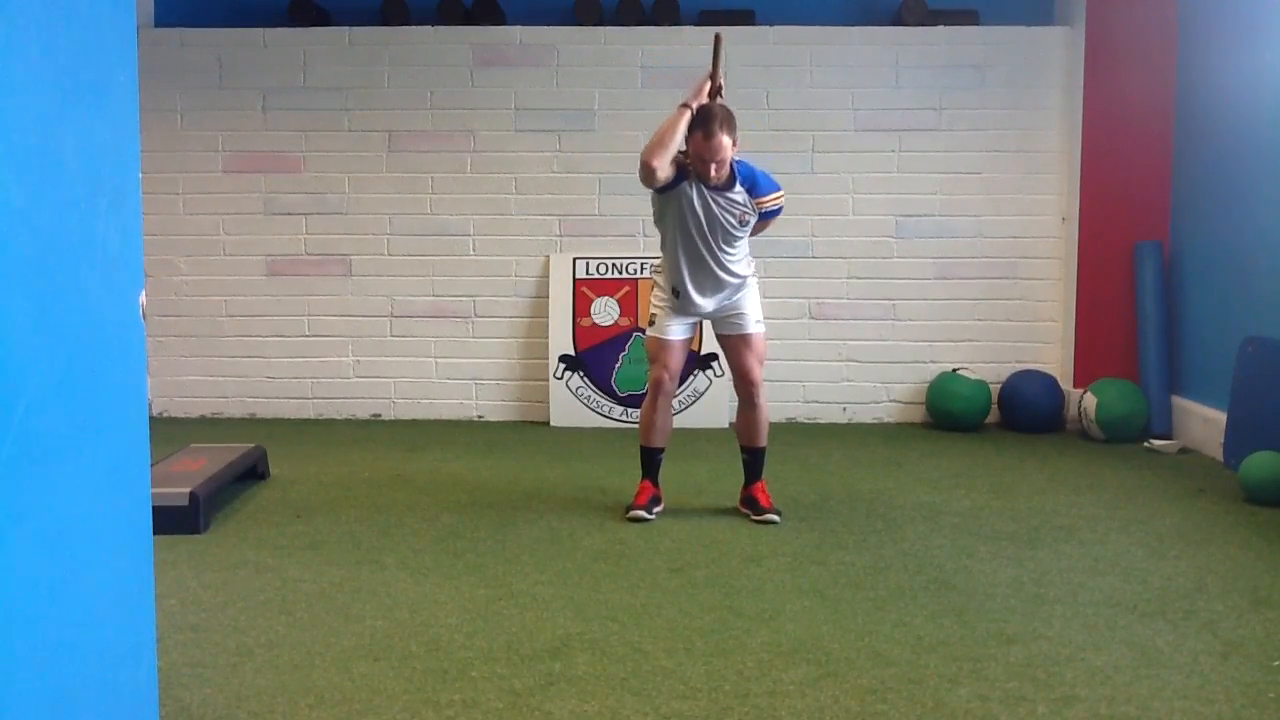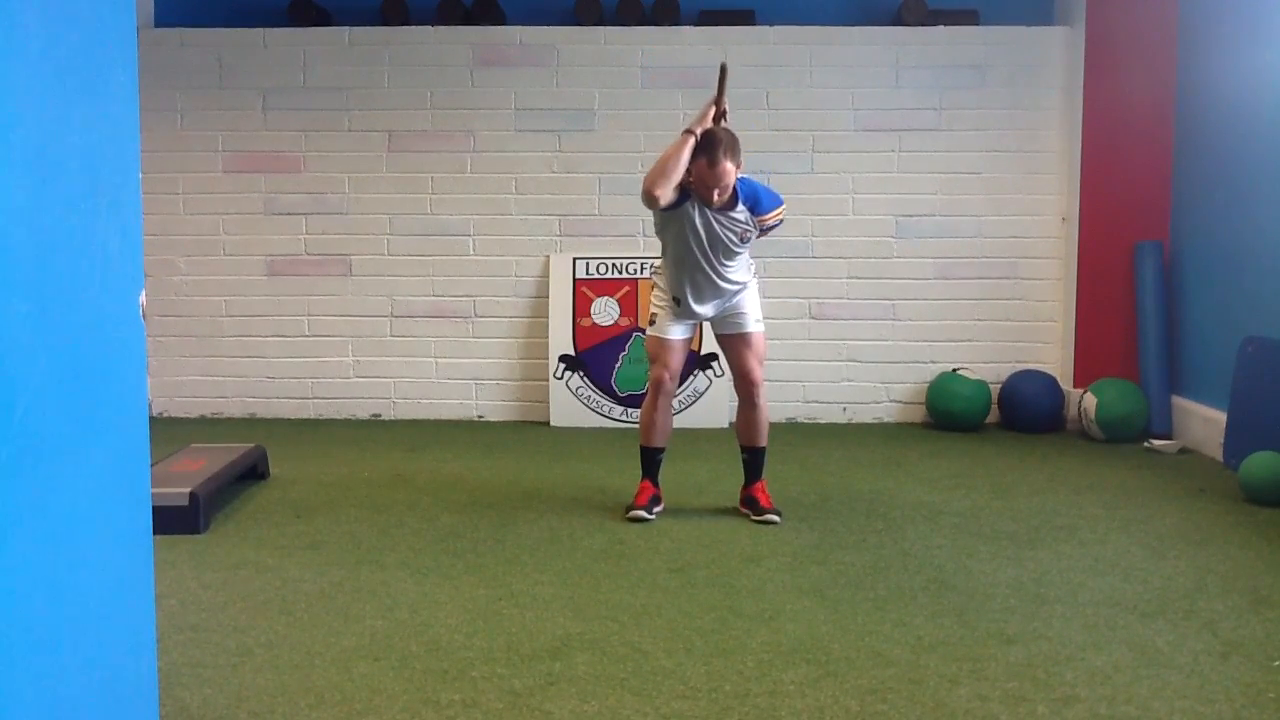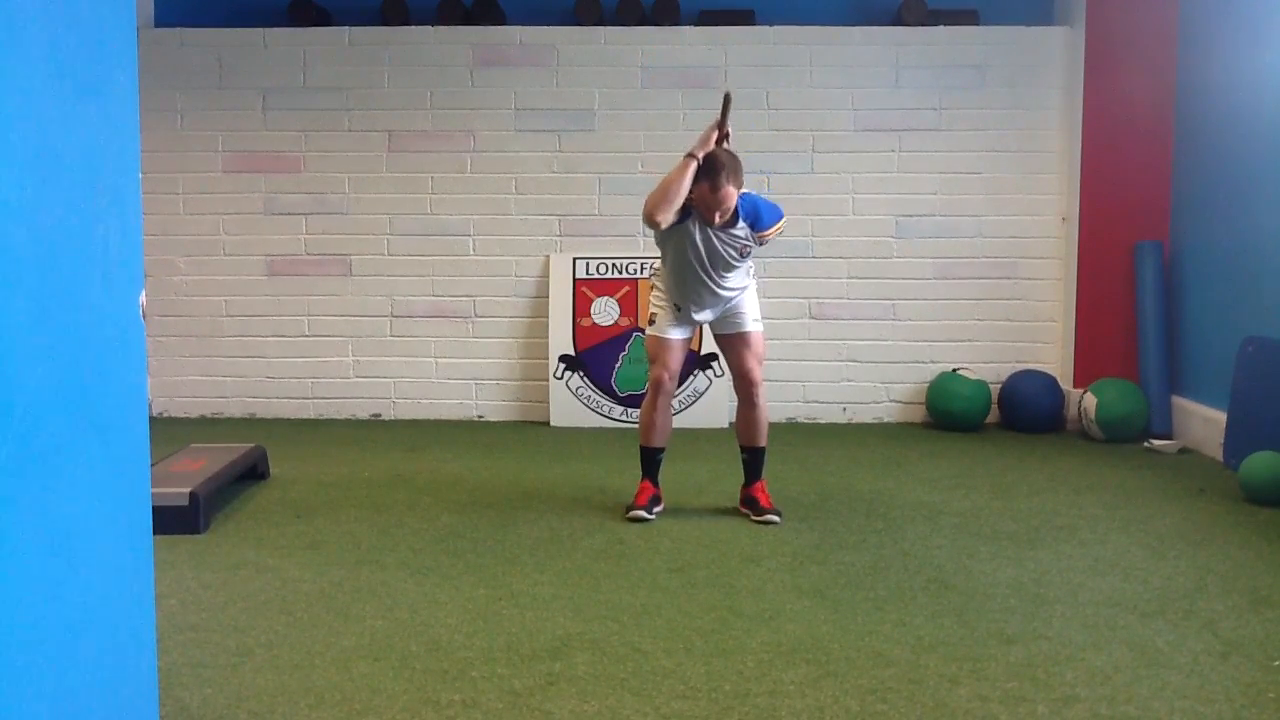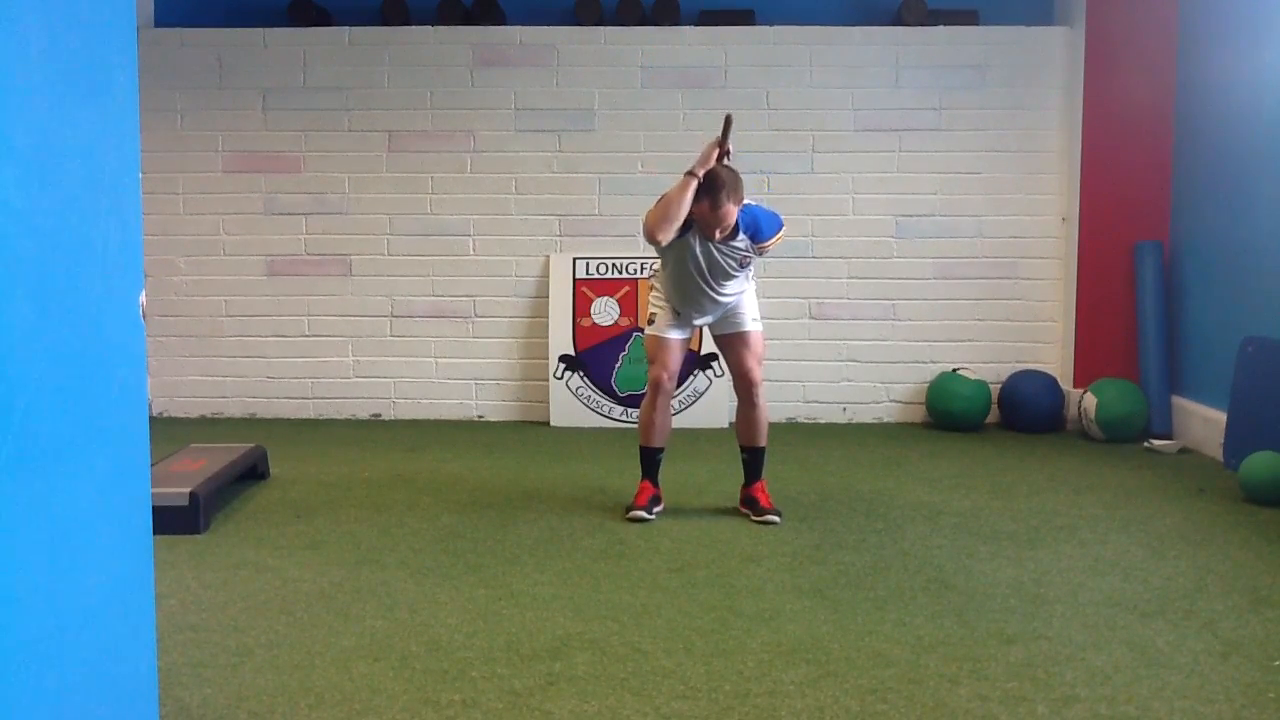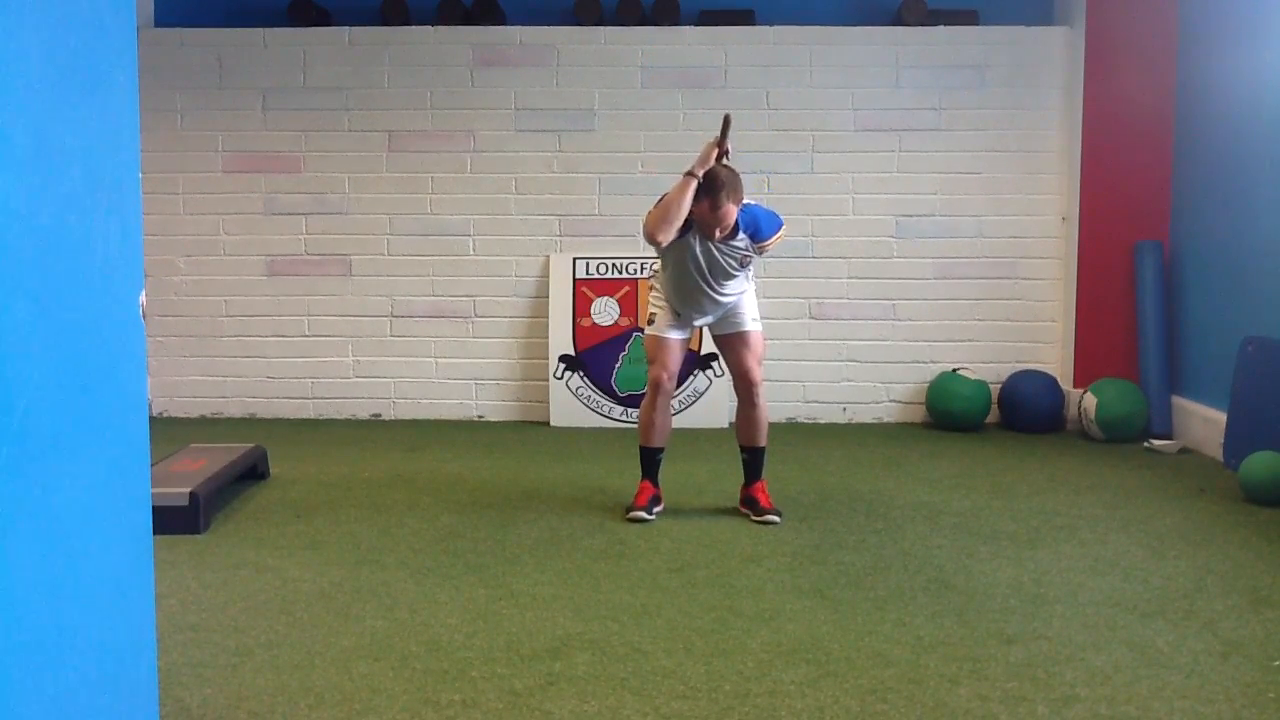
dt=0.2s
person 1, frame 1
left shoulder: (758, 186)
right shoulder: (672, 175)
right elbow: (649, 165)
right wrist: (690, 105)
left hip: (735, 289)
right hip: (676, 289)
left knee: (751, 383)
right knee: (661, 382)
left ankle: (754, 488)
right ankle: (649, 486)
person 1, frame 2
left shoulder: (760, 201)
right shoulder: (675, 191)
right elbow: (652, 192)
right wrist: (694, 130)
left hip: (735, 292)
right hip: (676, 292)
left knee: (752, 384)
right knee: (662, 382)
left ankle: (754, 488)
right ankle: (649, 486)
person 1, frame 3
left shoulder: (760, 214)
right shoulder: (676, 203)
right elbow: (654, 217)
right wrist: (695, 154)
left hip: (734, 296)
right hip: (675, 295)
left knee: (751, 383)
right knee: (661, 381)
left ankle: (753, 488)
right ankle: (649, 487)
person 1, frame 4
left shoulder: (760, 224)
right shoulder: (677, 212)
right elbow: (655, 235)
right wrist: (696, 171)
left hip: (733, 298)
right hip: (675, 299)
left knee: (751, 385)
right knee: (660, 383)
left ankle: (753, 488)
right ankle: (648, 487)
person 1, frame 5
left shoulder: (759, 223)
right shoulder: (675, 216)
right elbow: (656, 237)
right wrist: (696, 172)
left hip: (732, 300)
right hip: (675, 299)
left knee: (751, 383)
right knee: (660, 383)
left ankle: (754, 488)
right ankle: (648, 487)
